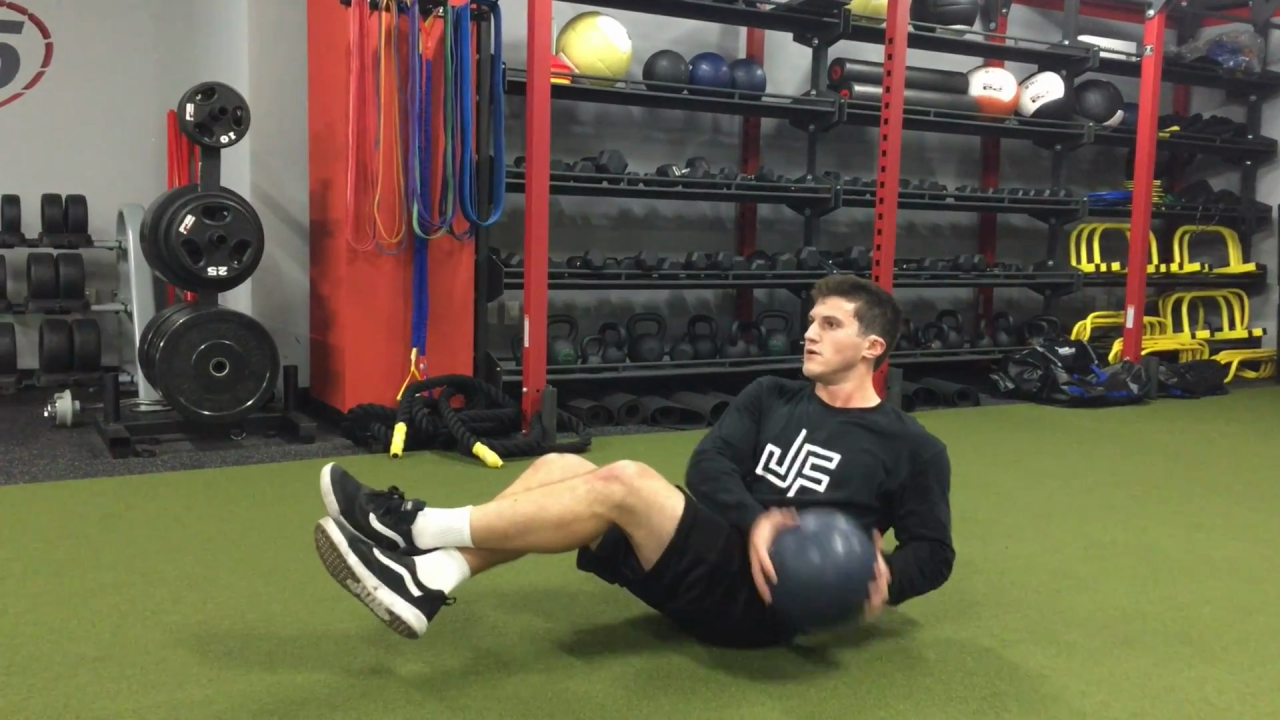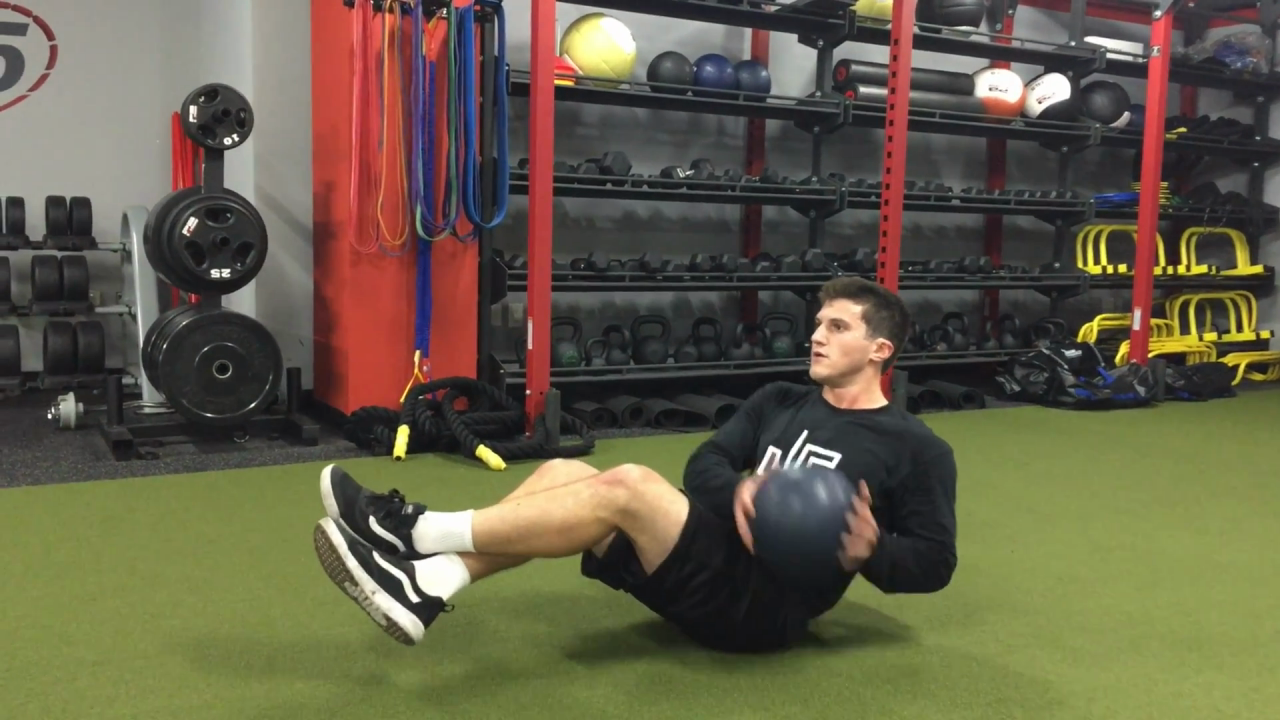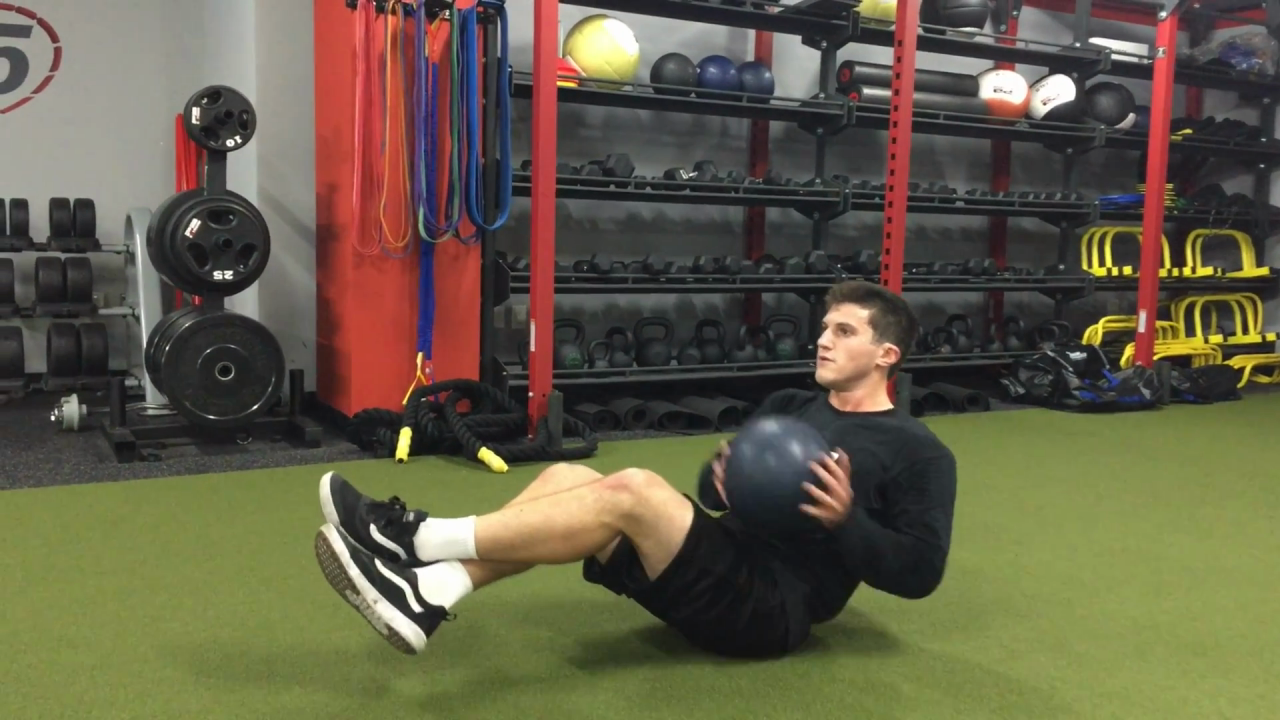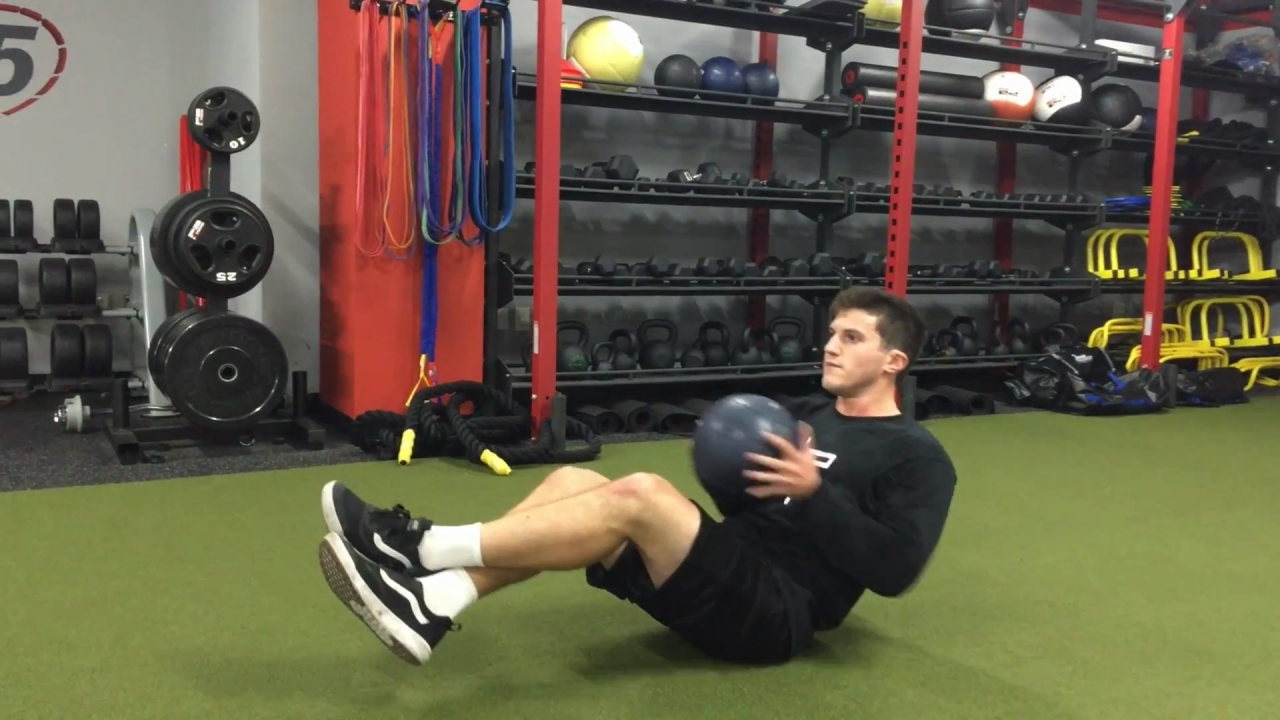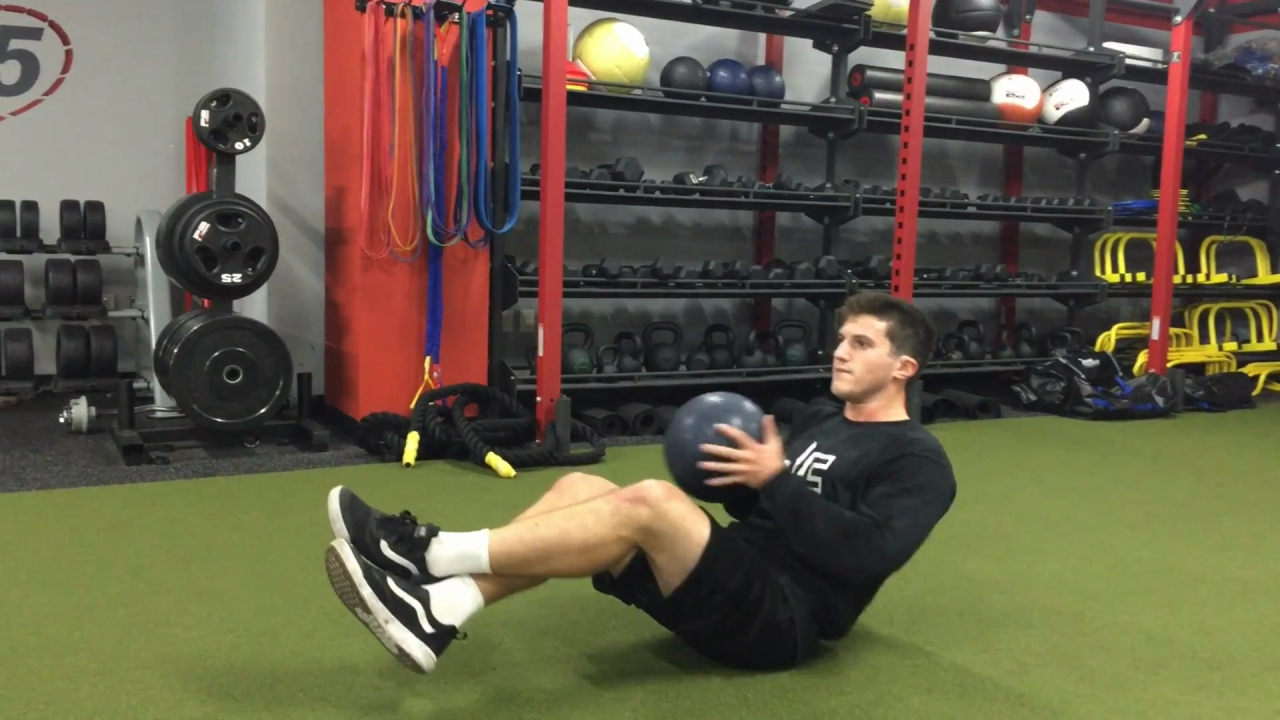
dt=0.1s
person 1, frame 1
left shoulder: (911, 449)
right shoulder: (773, 396)
left elbow: (933, 556)
right elbow: (707, 464)
left wrist: (885, 577)
right wrist: (754, 519)
left hip: (759, 597)
right hip: (716, 556)
left knee: (626, 481)
right knee: (561, 467)
left ankle: (425, 528)
right ankle: (424, 581)
person 1, frame 2
left shoulder: (916, 449)
right shoulder: (780, 402)
left elbow: (935, 559)
right elbow: (704, 467)
left wrist: (869, 550)
right wrist: (738, 491)
left hip: (765, 601)
right hip: (724, 557)
left knee: (630, 485)
right knee: (566, 472)
left ankle: (425, 532)
right ankle: (424, 587)
person 1, frame 3
left shoulder: (917, 453)
right shoulder: (792, 408)
left elbow: (918, 570)
right elbow: (716, 487)
left wrist: (845, 518)
right wrist: (726, 474)
left hip: (770, 605)
right hip: (727, 567)
left knee: (635, 489)
right knee: (569, 477)
left ankle: (426, 539)
right ankle: (426, 595)
person 1, frame 4
left shoulder: (916, 456)
right shoulder: (805, 415)
left elbow: (894, 568)
left wrist: (815, 493)
left hip: (773, 611)
right hip: (730, 571)
left knee: (642, 493)
right knee: (573, 481)
left ankle: (432, 547)
right ankle: (431, 605)
person 1, frame 5
left shoulder: (918, 460)
right shoulder: (820, 421)
left elbow: (864, 556)
left wrist: (777, 480)
right wrist: (737, 475)
left hip: (781, 617)
right hip: (737, 580)
left knee: (650, 499)
right knee: (581, 487)
left ankle: (440, 553)
right ankle: (436, 612)
